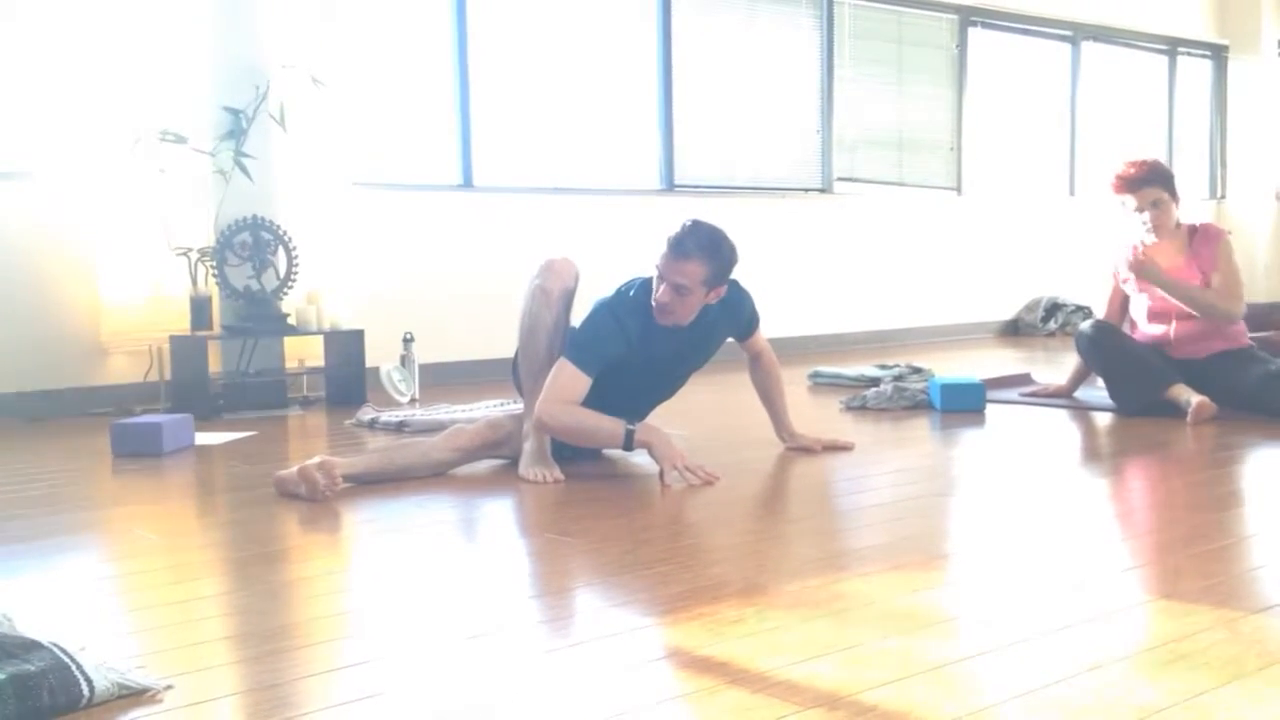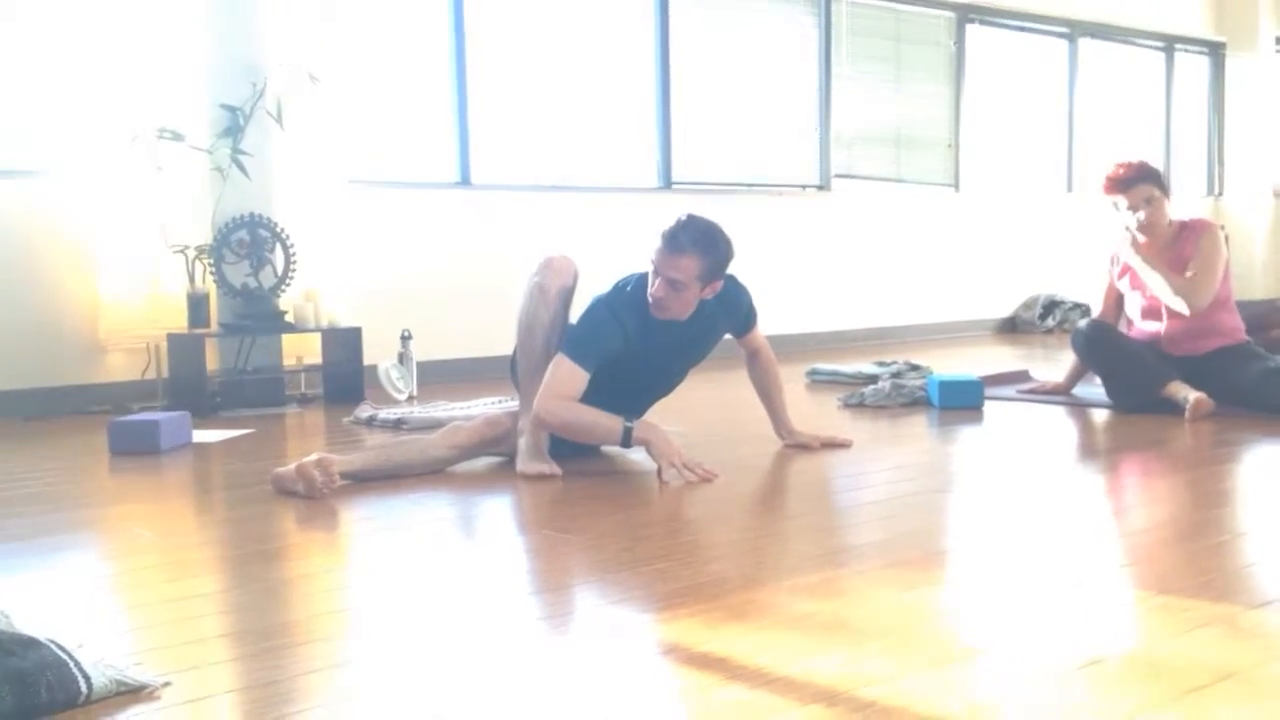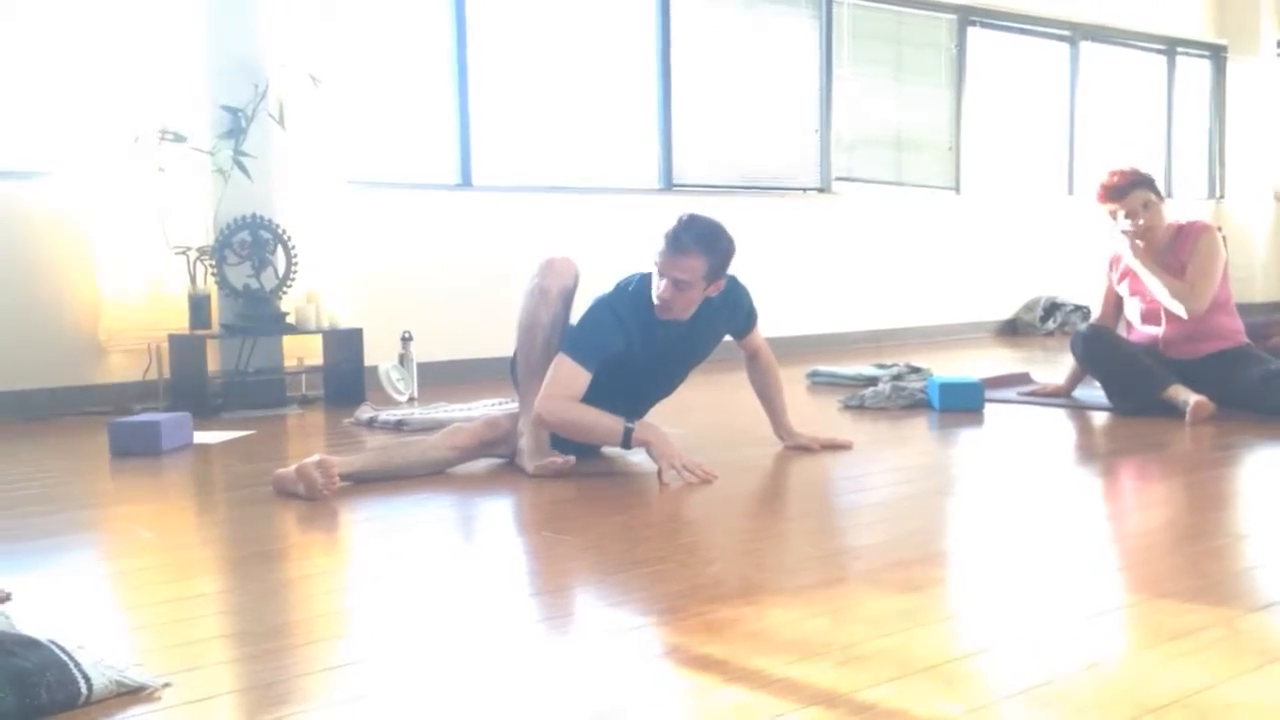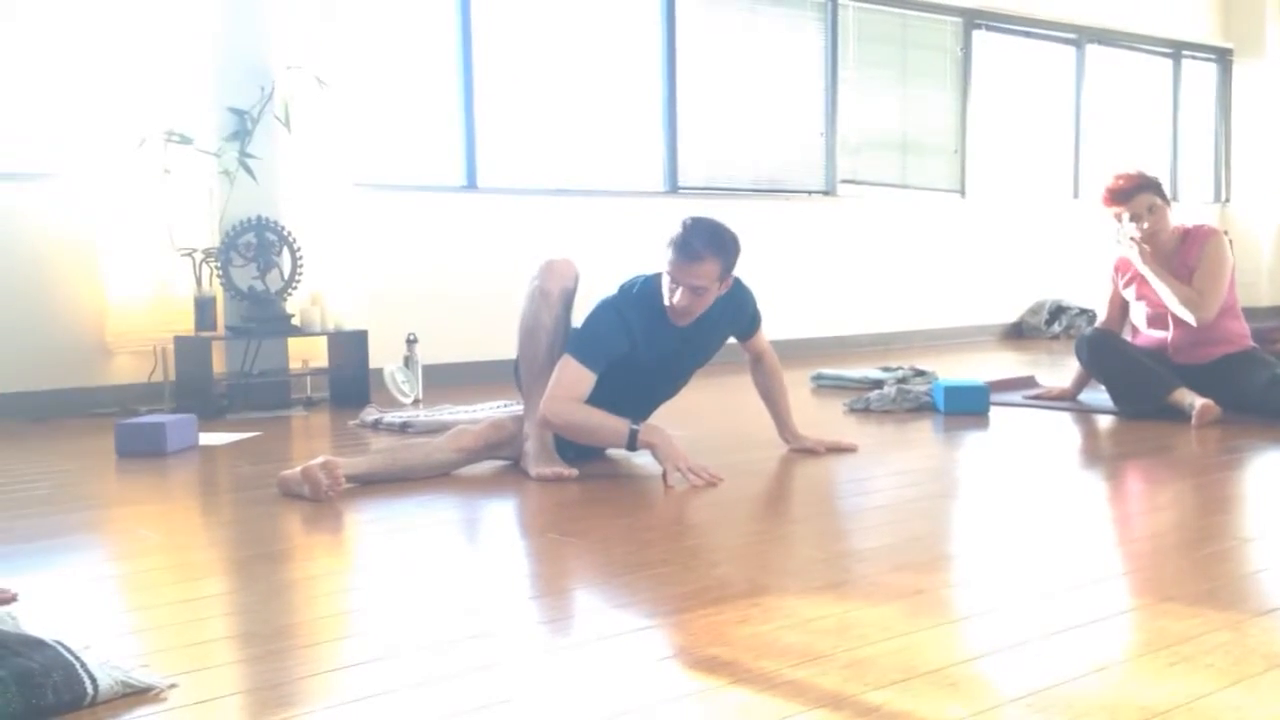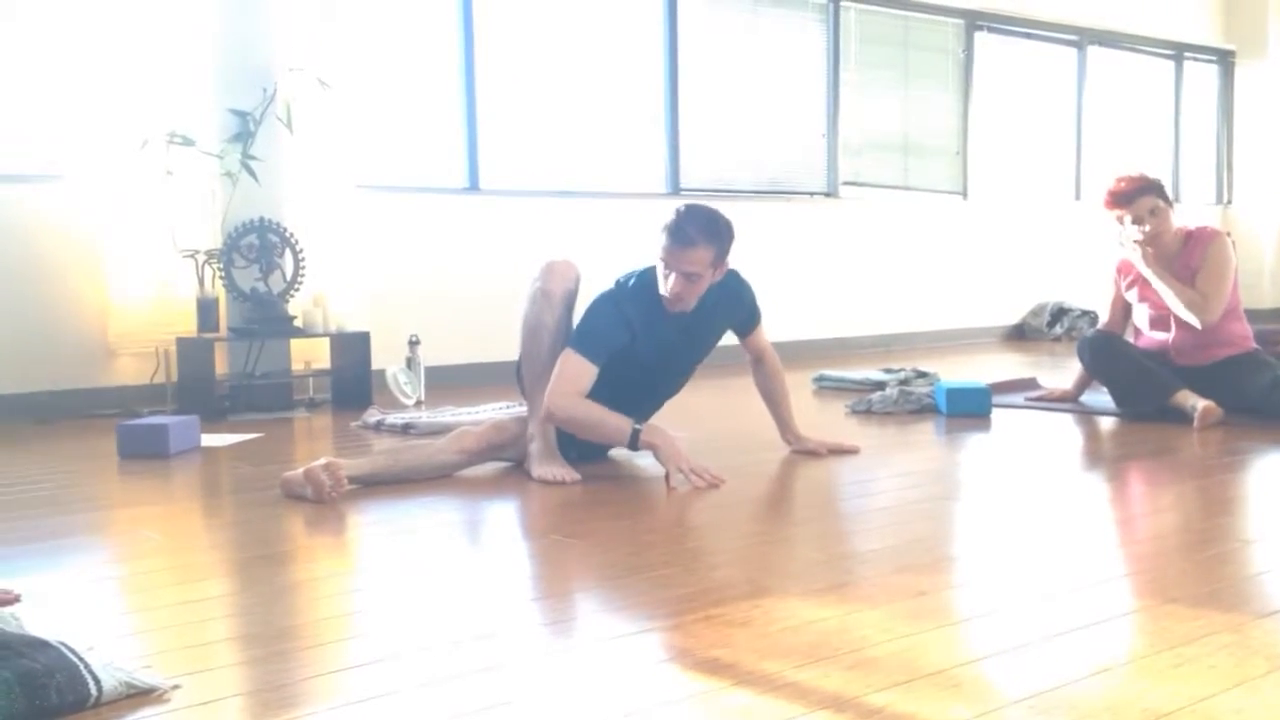
dt=0.3s
person 1, frame 1
left shoulder: (732, 303)
right shoulder: (618, 314)
left elbow: (761, 355)
right elbow: (553, 411)
left wrist: (787, 432)
right wrist: (648, 436)
left hip: (603, 421)
right hip: (556, 399)
left knee: (481, 440)
right ankle: (534, 444)
person 1, frame 2
left shoulder: (729, 299)
right shoulder: (614, 309)
left elbow: (759, 352)
right elbow: (550, 407)
left wrist: (787, 430)
right wrist: (645, 433)
left hip: (602, 420)
right hip: (553, 397)
left knee: (478, 437)
right ankle: (508, 442)
person 1, frame 3
left shoulder: (730, 299)
right shoulder: (617, 309)
left elbow: (758, 355)
right elbow: (552, 406)
left wrist: (786, 431)
right wrist: (646, 434)
left hip: (600, 419)
right hip: (553, 396)
left knee: (478, 439)
right ankle: (530, 438)
person 1, frame 4
left shoulder: (734, 301)
right shoulder: (622, 311)
left elbow: (762, 358)
right elbow: (556, 408)
left wrist: (791, 435)
right wrist: (651, 436)
left hip: (603, 425)
right hip: (558, 405)
left knee: (482, 441)
right ankle: (536, 442)
person 1, frame 5
left shoulder: (732, 293)
right shoulder: (617, 304)
left elbow: (762, 356)
right elbow: (562, 403)
left wrist: (792, 435)
right wrist: (655, 437)
left hip: (607, 428)
right hip: (564, 405)
left knee: (484, 442)
right knee: (557, 274)
right ankle: (540, 440)
person 2, frame 1
left shoulder: (1212, 240)
right shoulder: (1129, 259)
left elbow: (1233, 310)
right elbow: (1106, 329)
left wrist: (1158, 280)
right wrist: (1070, 385)
left hip: (1221, 361)
right hip: (1154, 367)
right knee: (1090, 333)
right ankle: (1185, 397)
person 2, frame 2
left shoulder: (1203, 234)
right shoulder: (1122, 257)
left elbow: (1193, 302)
right elbow: (1102, 326)
left wrist: (1138, 258)
right wrist: (1067, 382)
left hip: (1218, 357)
right hip: (1152, 364)
right knee: (1086, 333)
right ankle: (1182, 394)
person 2, frame 3
left shoulder: (1201, 236)
right shoulder: (1119, 261)
left elbow: (1191, 305)
right elbow: (1101, 327)
left wrist: (1137, 260)
right wrist: (1067, 384)
left hip: (1219, 360)
right hip: (1152, 366)
right knee: (1086, 338)
right ankle: (1183, 397)
person 2, frame 4
left shoulder: (1207, 241)
right shoulder: (1124, 264)
left elbow: (1200, 313)
right elbow: (1106, 330)
left wrist: (1145, 265)
right wrist: (1073, 388)
left hip: (1224, 363)
right hip: (1158, 369)
right knee: (1090, 342)
right ankle: (1188, 401)
person 2, frame 5
left shoulder: (1211, 242)
right shoulder: (1127, 266)
left elbow: (1204, 315)
right elbow: (1108, 332)
left wrist: (1148, 267)
right wrist: (1075, 389)
left hip: (1227, 366)
right hip: (1160, 371)
right knee: (1093, 344)
right ankle: (1191, 402)
